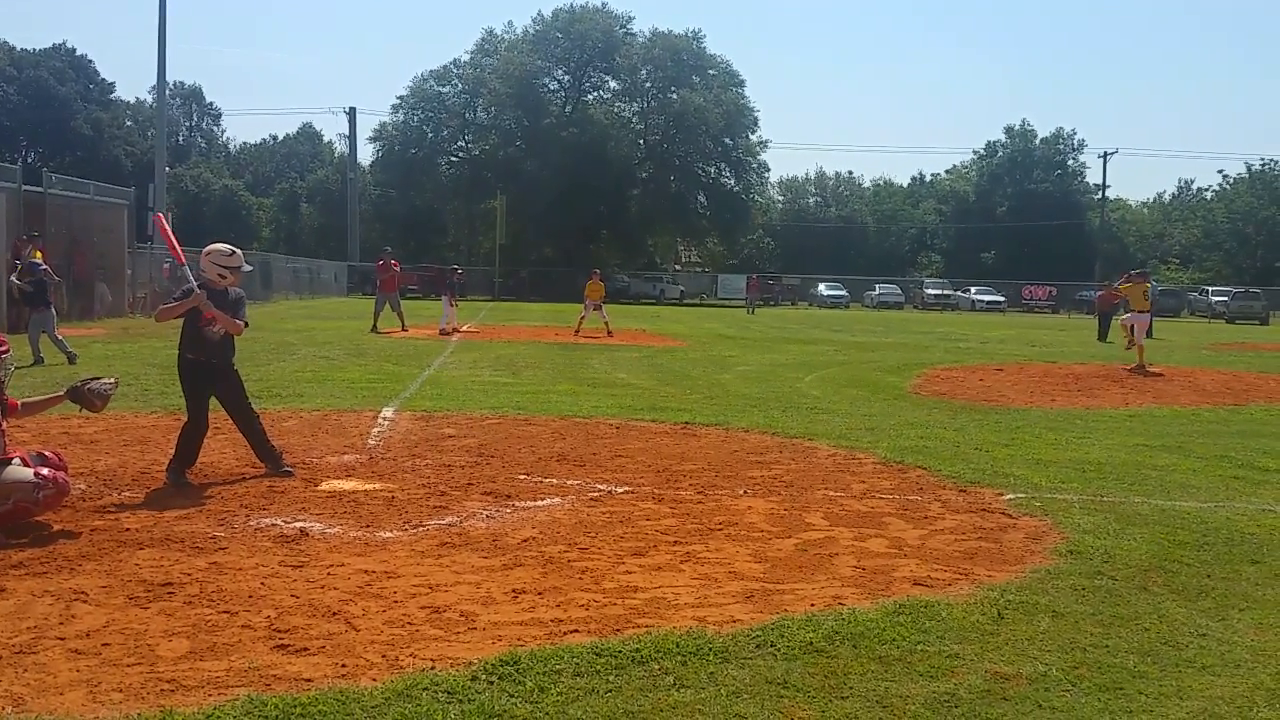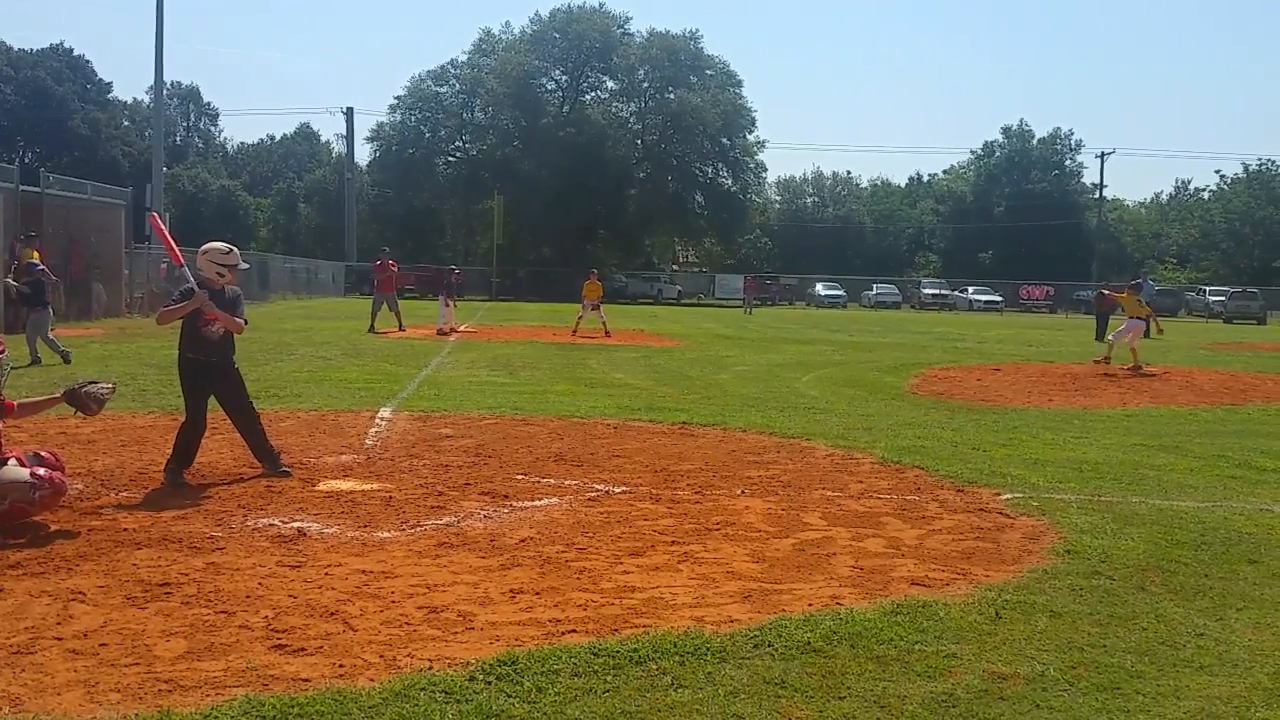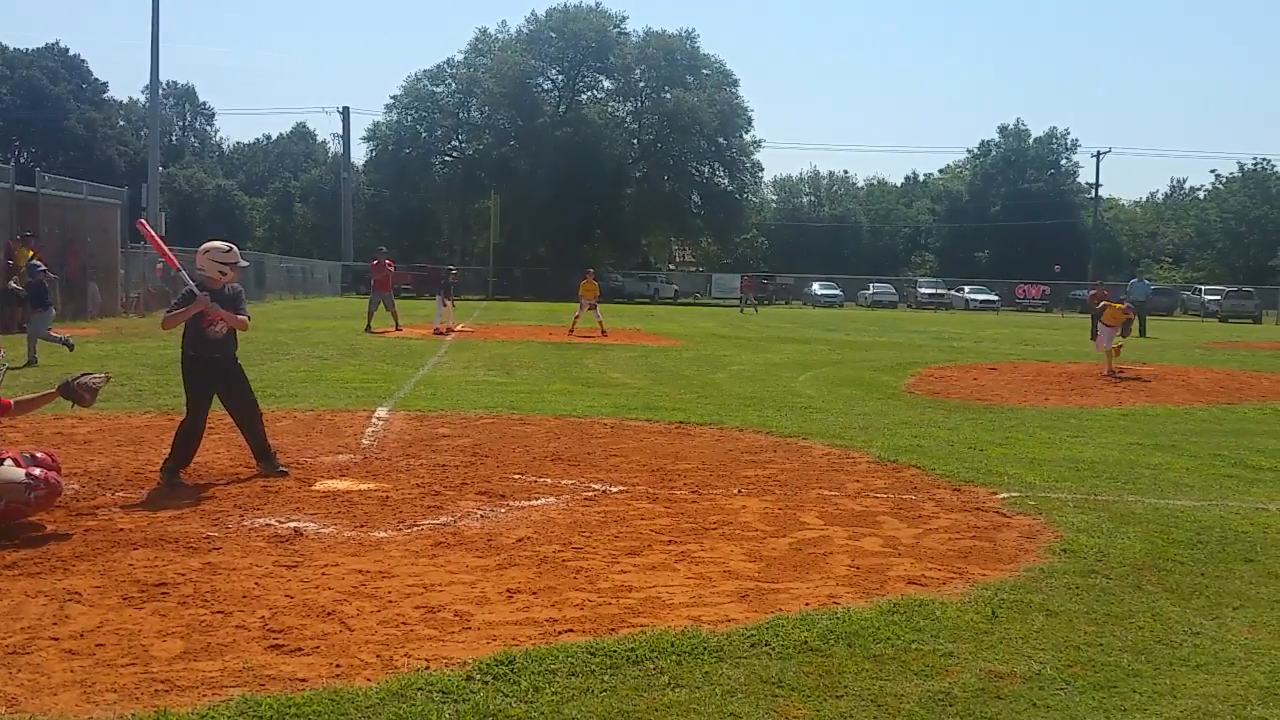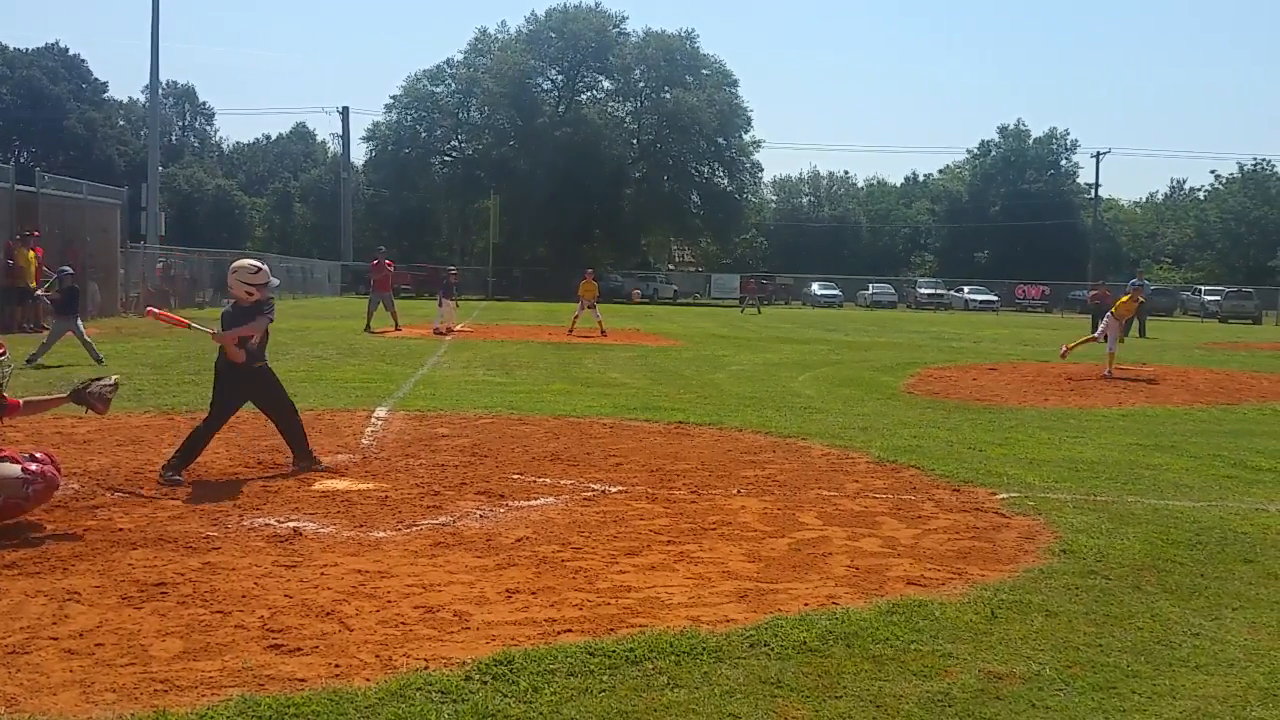
dt=0.4s
person 1, frame 1
left shoulder: (237, 296)
right shoulder: (192, 292)
left elbow: (238, 329)
right elbow: (159, 316)
left wrist: (214, 311)
right wrist: (190, 303)
left hip: (224, 366)
right hip: (194, 366)
left knee: (246, 414)
right knee: (198, 420)
left ankle: (273, 460)
right ankle: (177, 468)
person 1, frame 2
left shoulder: (234, 294)
right shoulder: (190, 292)
left elbow: (240, 327)
right elbow: (161, 319)
left wrist: (216, 312)
right wrist: (193, 304)
left hip: (224, 365)
right hip: (195, 366)
left knee: (246, 414)
right knee: (196, 420)
left ankle: (270, 460)
right ankle: (174, 468)
person 1, frame 3
left shoulder: (235, 291)
right shoulder: (193, 294)
left elbow: (244, 324)
right elbow: (166, 324)
left wrist: (220, 311)
right wrist: (195, 308)
left hip: (227, 362)
right hip: (198, 364)
left knee: (250, 411)
right knee: (196, 416)
left ankle: (266, 461)
right ankle: (171, 468)
person 1, frame 4
left shoulder: (263, 302)
right shoulder: (230, 314)
left elbow: (259, 324)
right elbow: (237, 358)
left wrist: (231, 333)
right wrist: (227, 343)
left hip: (256, 368)
right hip: (233, 373)
left knee: (286, 412)
right knee: (216, 419)
left ankle: (303, 457)
right ankle: (174, 466)
